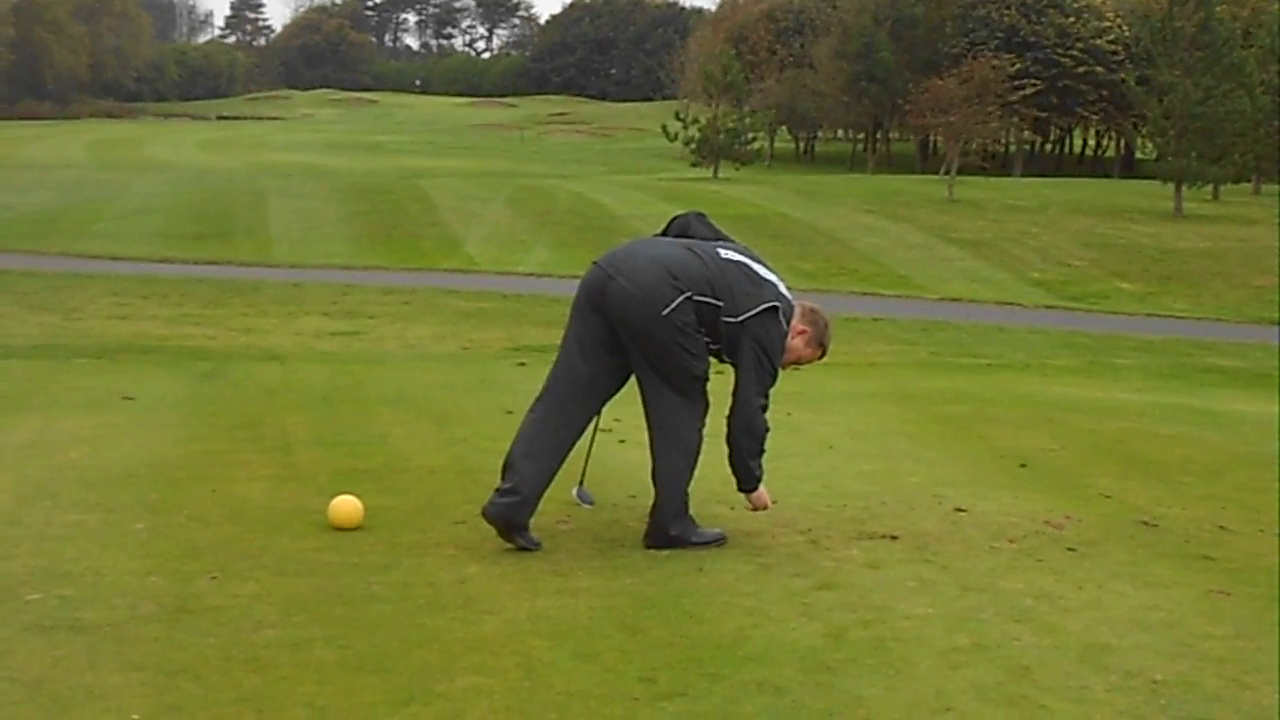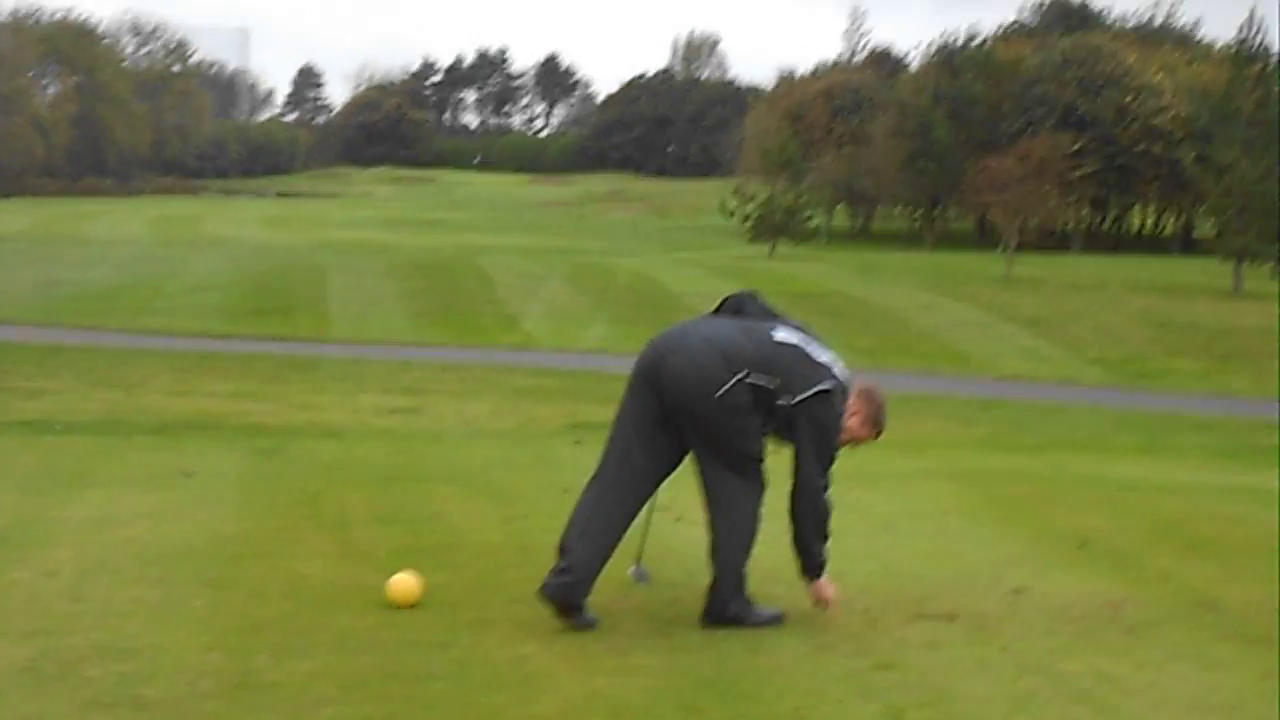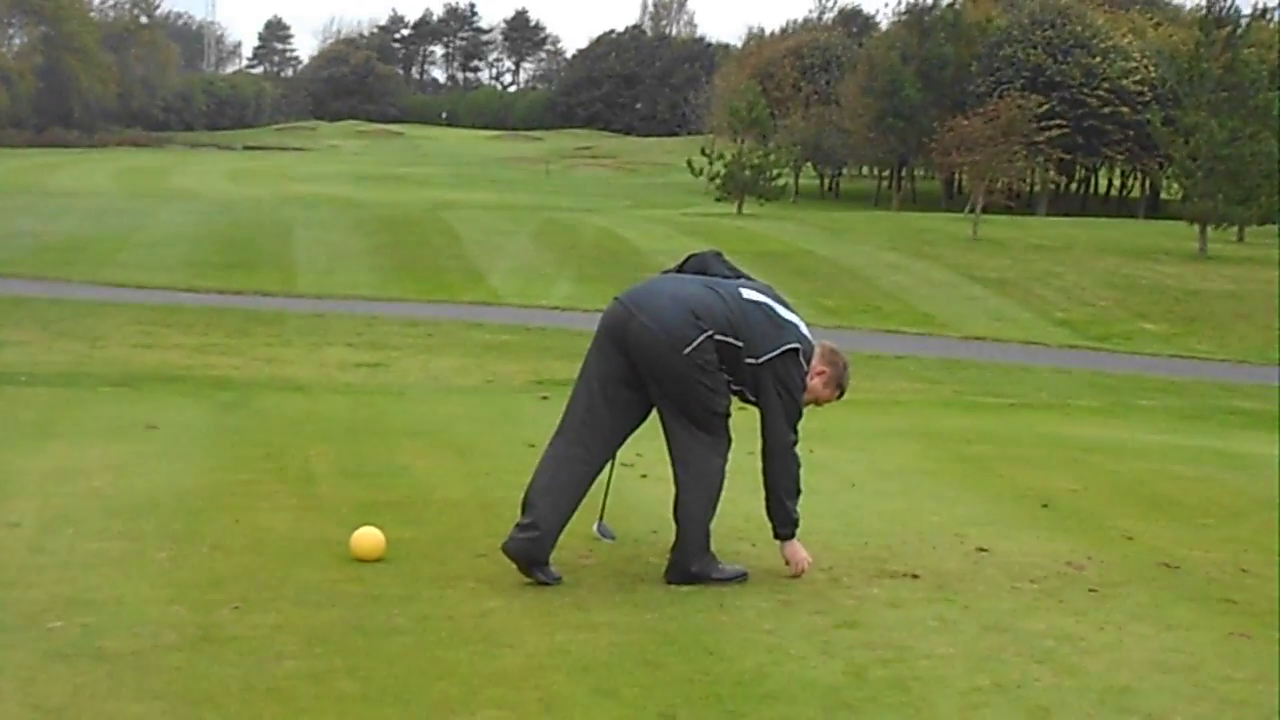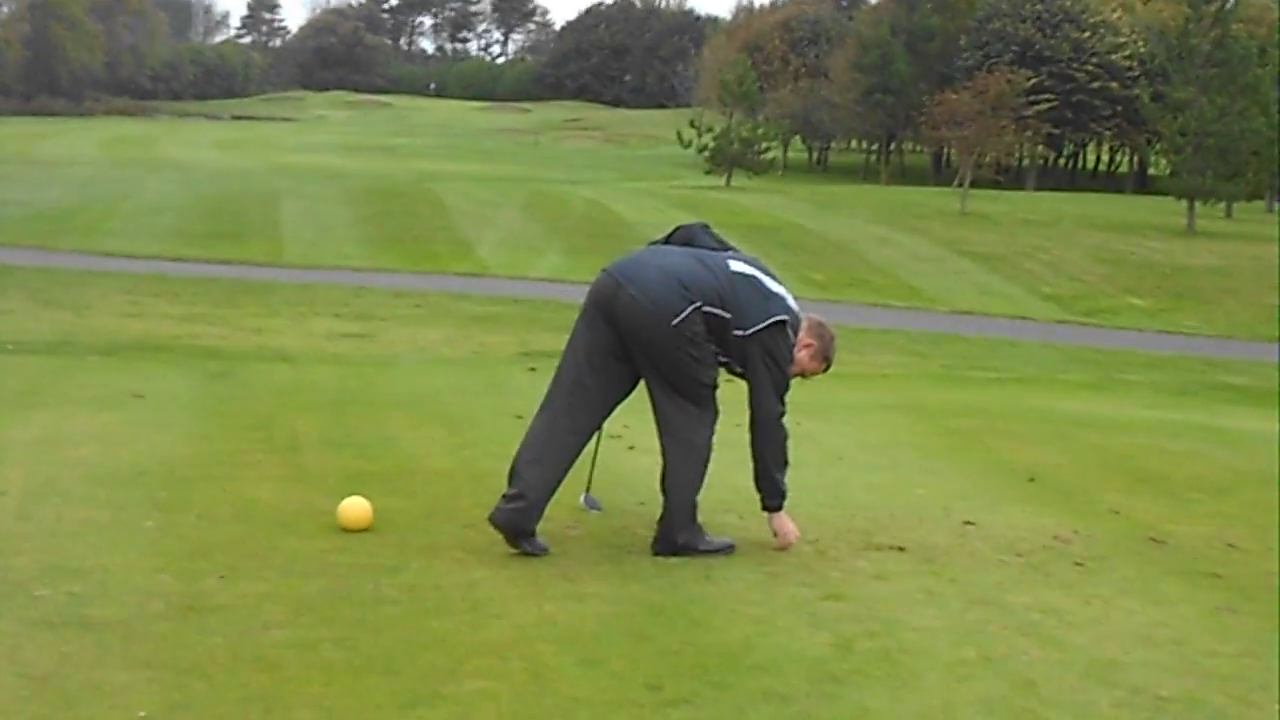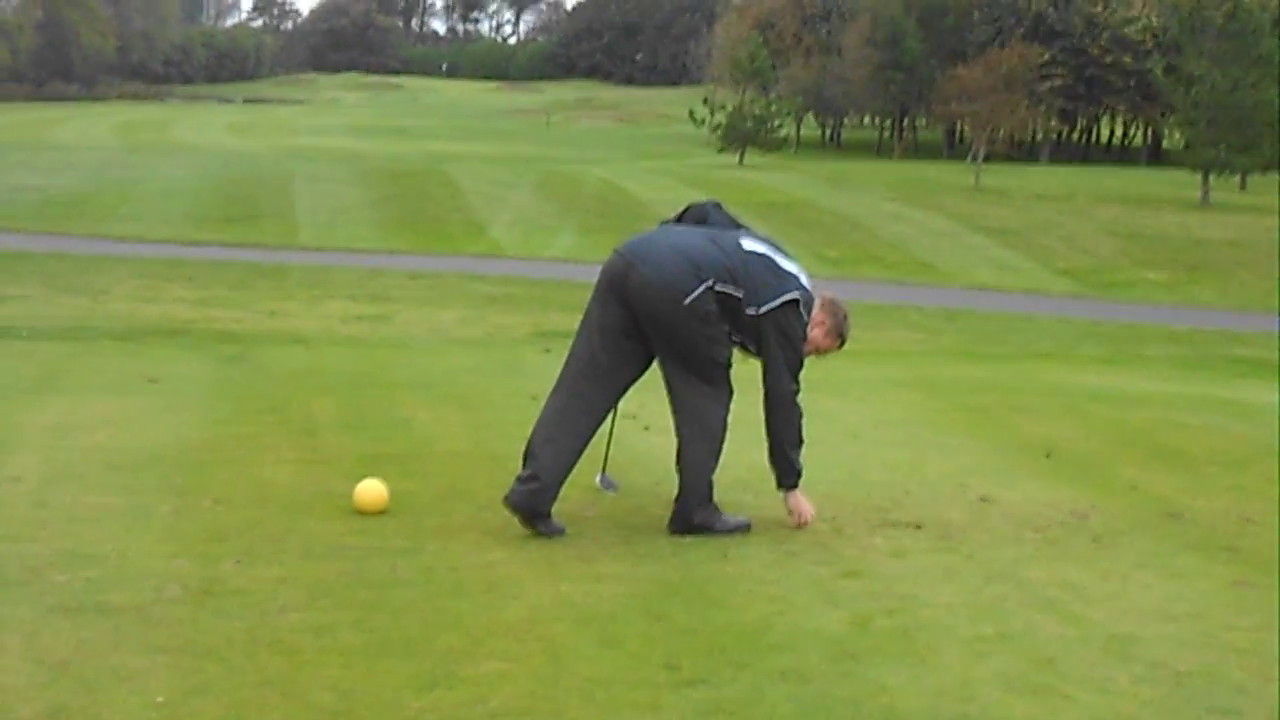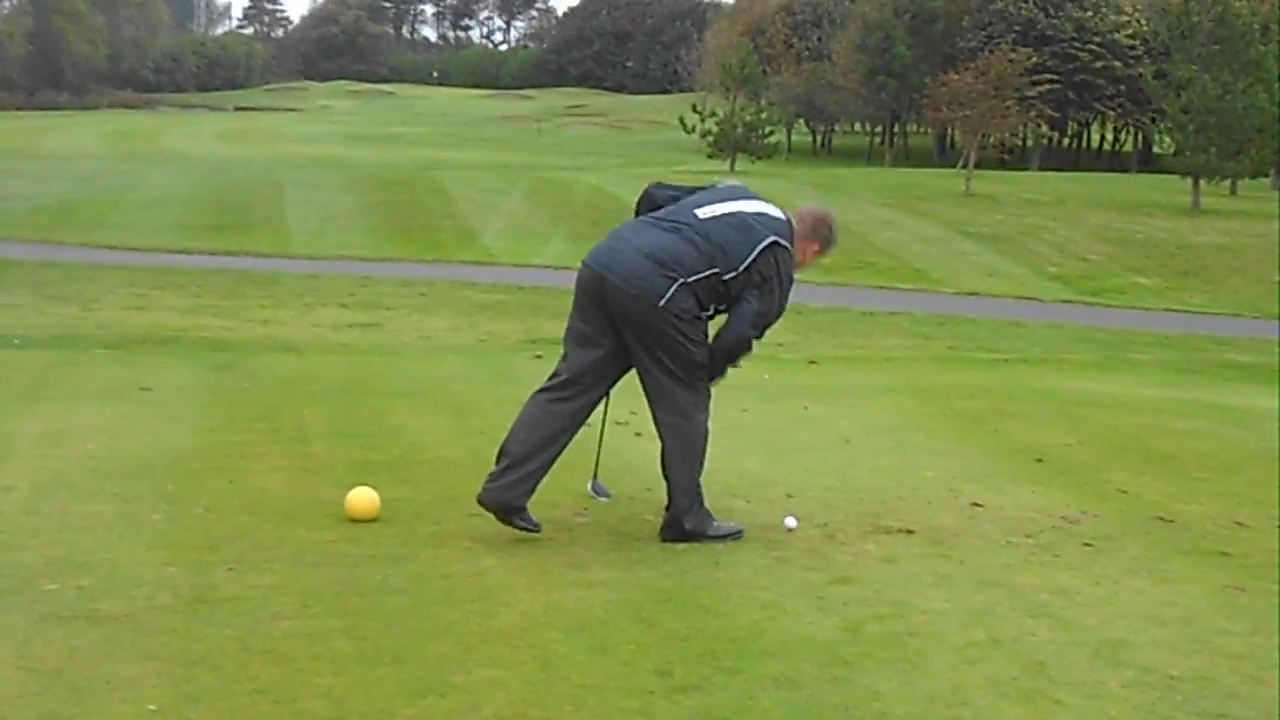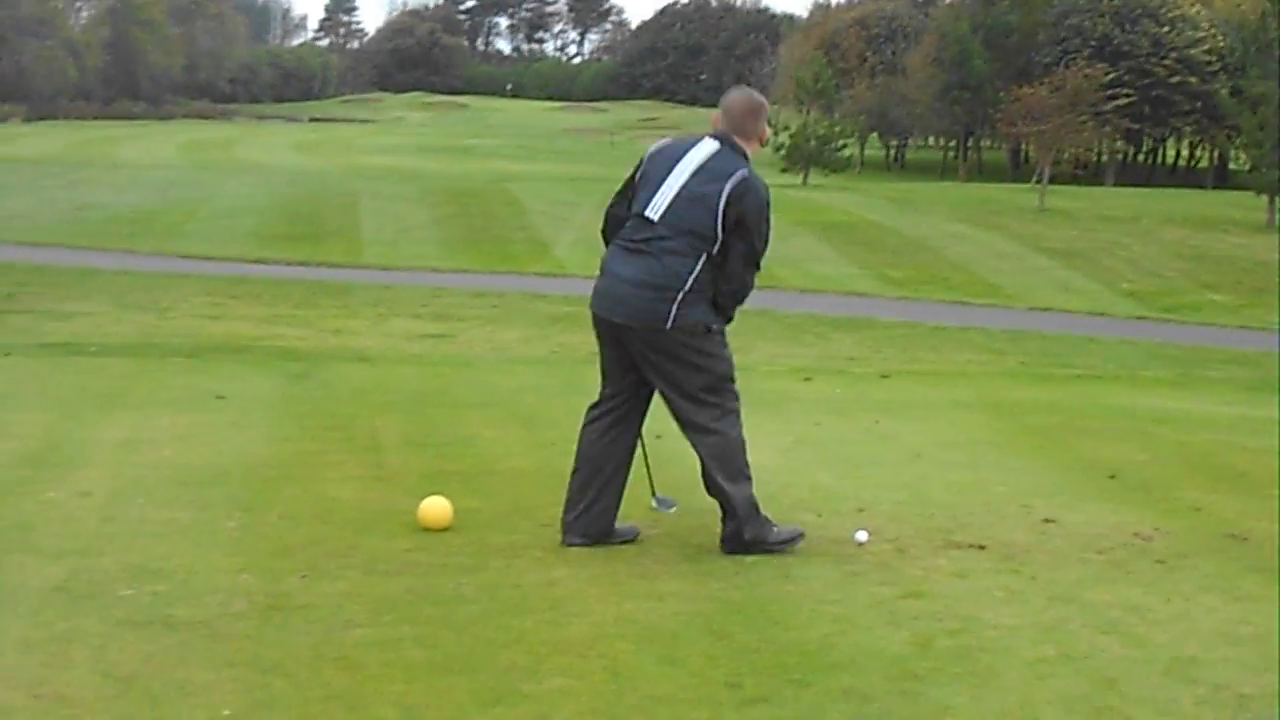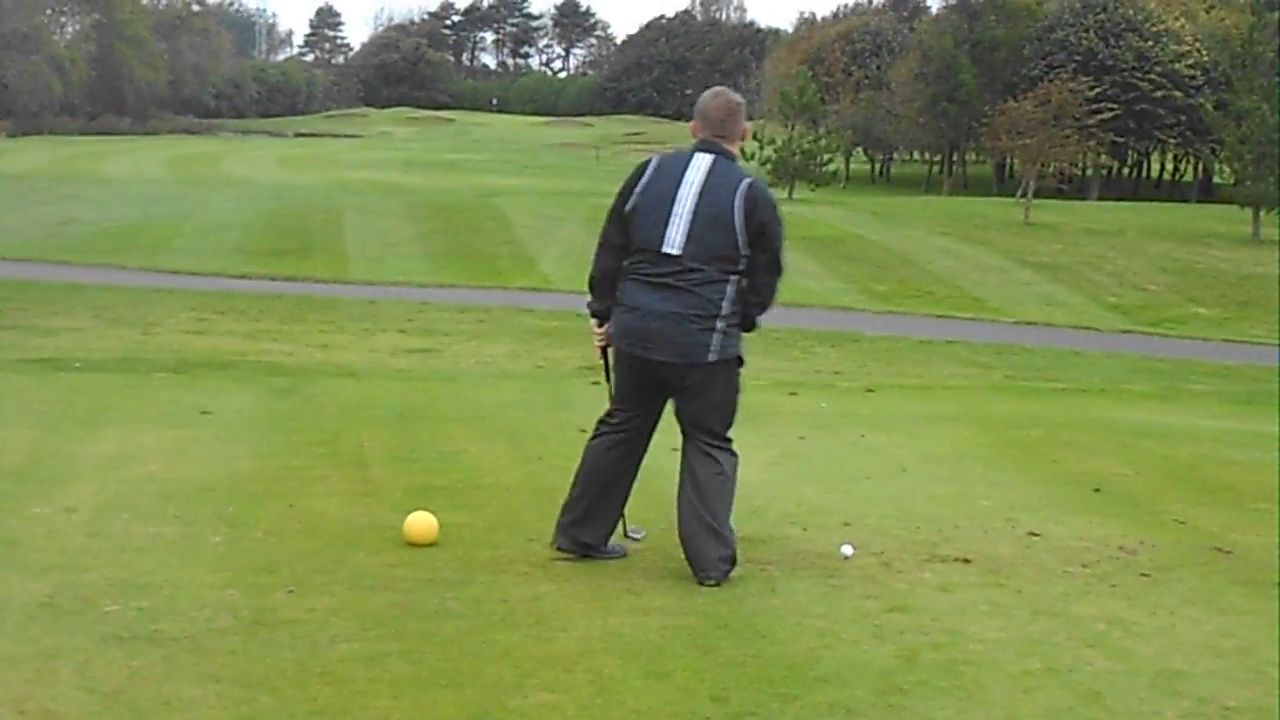
dt=0.5s
person 1, frame 1
left shoulder: (750, 275)
right shoulder: (769, 322)
left elbow: (689, 223)
right elbow: (748, 409)
right wrist: (750, 483)
left hip: (608, 272)
right hip: (655, 297)
left knee: (566, 400)
right knee: (682, 408)
left ankle: (510, 505)
right ankle: (670, 525)
person 1, frame 2
left shoulder: (804, 349)
right shoulder: (825, 401)
left elbow: (742, 303)
right elbow: (809, 491)
right wrist: (815, 573)
left hip: (663, 351)
right hip: (711, 378)
left knee: (620, 479)
right knee: (739, 486)
left ankle: (567, 584)
right ankle: (728, 603)
person 1, frame 3
left shoulder: (767, 309)
right shoulder: (790, 359)
left elbow: (706, 261)
right elbow: (780, 448)
right wrist: (787, 536)
left hip: (629, 308)
right hip: (676, 334)
left knee: (584, 436)
right knee: (705, 445)
left ankle: (529, 540)
right ankle: (691, 561)
person 1, frame 4
left shoulder: (755, 283)
right shoulder: (776, 332)
left elbow: (693, 234)
right elbow: (767, 421)
right wrist: (775, 507)
left hip: (616, 280)
right hip: (664, 307)
left knee: (571, 406)
right knee: (692, 417)
left ankle: (517, 511)
right ankle: (679, 532)
person 1, frame 5
left shoulder: (768, 259)
right shoulder: (789, 311)
left elbow: (704, 212)
right elbow: (782, 399)
right wrist: (790, 487)
left hip: (628, 260)
right hip: (677, 288)
left knee: (584, 386)
right knee: (706, 398)
left ankle: (531, 493)
right ankle: (695, 511)
person 1, frame 6
left shoulder: (735, 195)
right shoulder: (774, 259)
left elbow: (655, 196)
right elbow: (740, 333)
right wrist: (708, 373)
left hip: (603, 262)
right hip: (656, 290)
left knee: (572, 382)
right knee: (684, 402)
left ankle: (504, 488)
right ankle: (687, 517)
person 1, frame 7
left shoulder: (665, 151)
right shoulder: (747, 189)
left elbow: (614, 218)
right elbow: (740, 274)
right wrist: (714, 318)
left hip: (611, 294)
right hip: (672, 312)
left knee: (615, 406)
right knee: (715, 414)
left ankle: (586, 522)
right ankle: (745, 526)
person 1, frame 8
left shoulder: (650, 171)
right shoulder: (752, 194)
left elbow: (610, 249)
right elbow: (764, 279)
left wrist: (604, 311)
right wrist: (736, 323)
left hip: (636, 326)
right hip: (703, 339)
left knee: (623, 426)
right knee: (708, 444)
left ankle: (579, 532)
right ankle: (712, 558)
